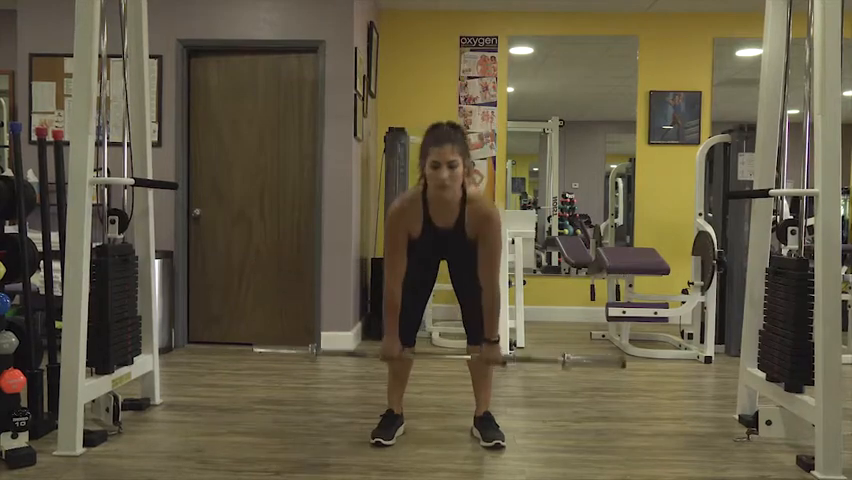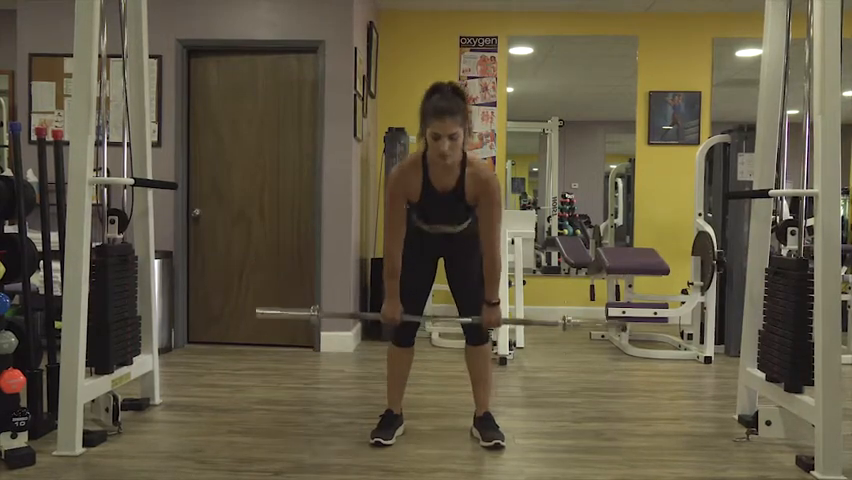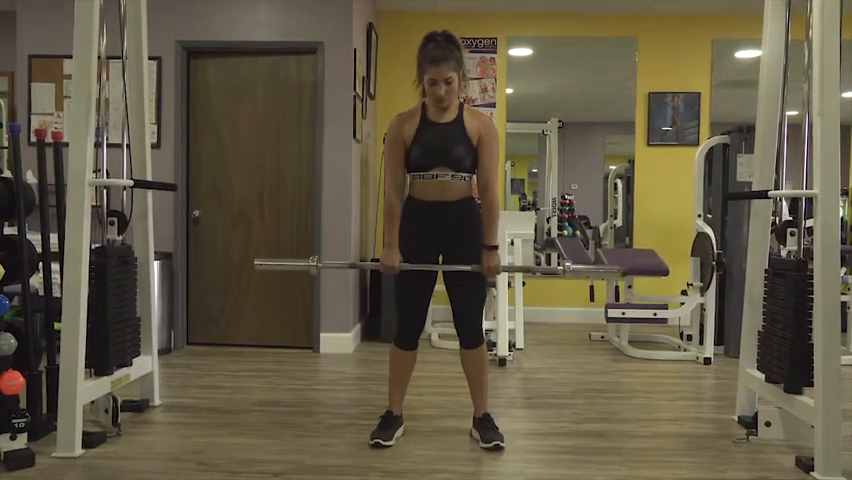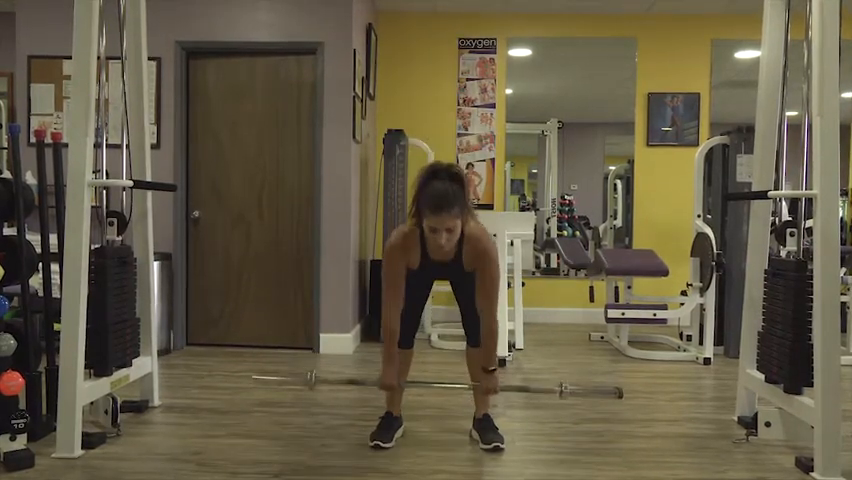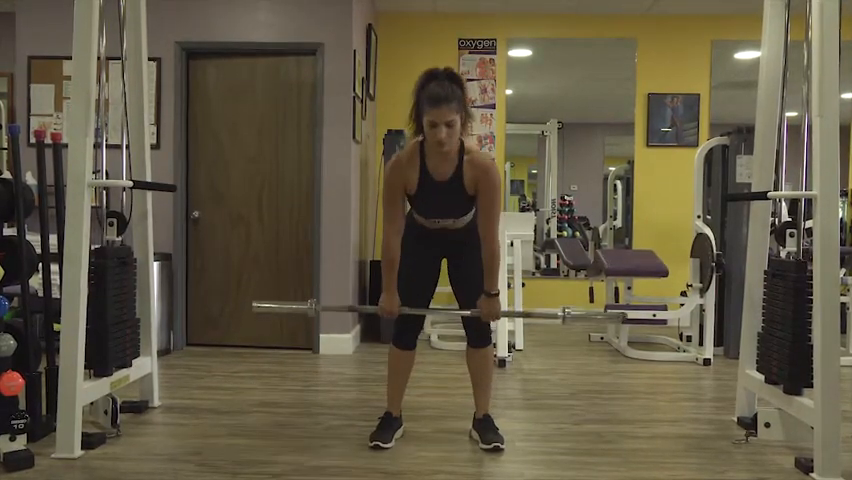
dt=1s
person 1, frame 1
left shoulder: (484, 211)
right shoulder: (402, 209)
left elbow: (489, 282)
right elbow: (393, 281)
left wrist: (492, 339)
right wrist: (390, 336)
left hip: (467, 255)
right hip: (420, 257)
left knee: (476, 332)
right knee: (406, 330)
left ankle: (482, 415)
right ankle: (394, 413)
person 1, frame 2
left shoulder: (483, 177)
right shoulder: (403, 174)
left elbow: (491, 246)
right elbow: (393, 243)
left wrist: (492, 301)
right wrist: (392, 297)
left hip: (465, 243)
right hip: (418, 243)
left knee: (477, 326)
right knee: (403, 324)
left ankle: (483, 416)
right ankle: (393, 414)
person 1, frame 3
left shoulder: (480, 124)
right shoulder: (403, 124)
left elbow: (489, 189)
right elbow: (393, 189)
left wrist: (491, 246)
right wrist: (390, 245)
left hip: (464, 224)
right hip: (416, 224)
left knee: (470, 327)
right knee: (408, 325)
left ankle: (482, 417)
right ankle: (393, 414)
person 1, frame 4
left shoulder: (482, 244)
right shoulder: (400, 243)
left elbow: (488, 317)
right elbow: (391, 314)
left wrist: (489, 368)
right wrist: (389, 365)
left knee: (476, 330)
right knee: (403, 330)
left ankle: (482, 418)
right ankle: (393, 416)
person 1, frame 5
left shoulder: (482, 166)
right shoulder: (401, 164)
left elbow: (489, 235)
right elbow: (392, 232)
left wrist: (490, 293)
right wrist: (389, 290)
left hip: (466, 242)
right hip: (419, 241)
left knee: (479, 327)
right knee: (405, 328)
left ankle: (482, 418)
right ankle: (393, 416)
